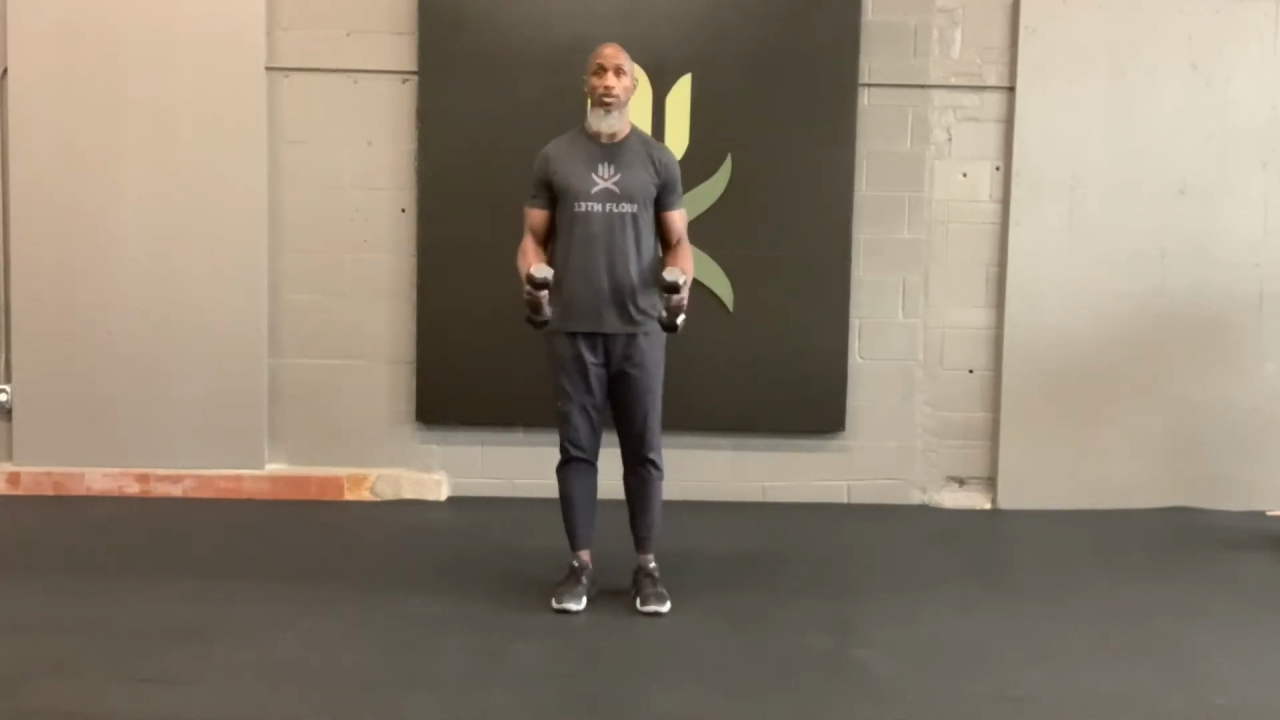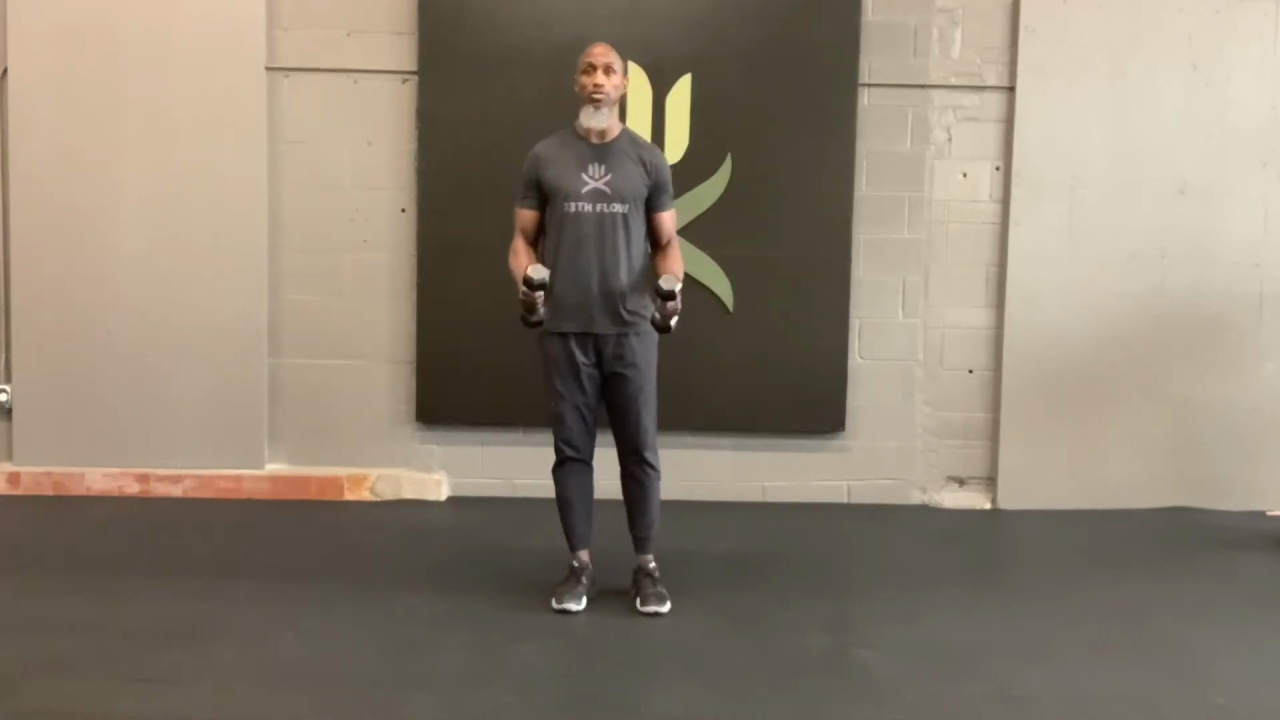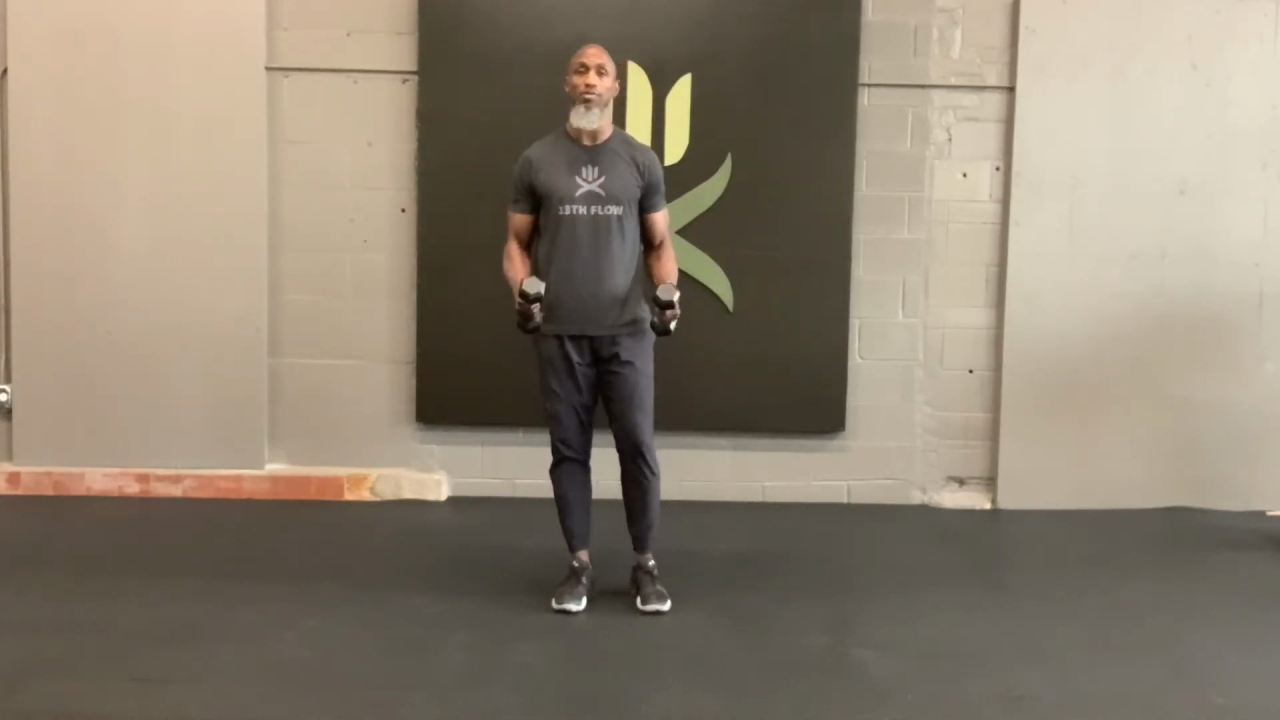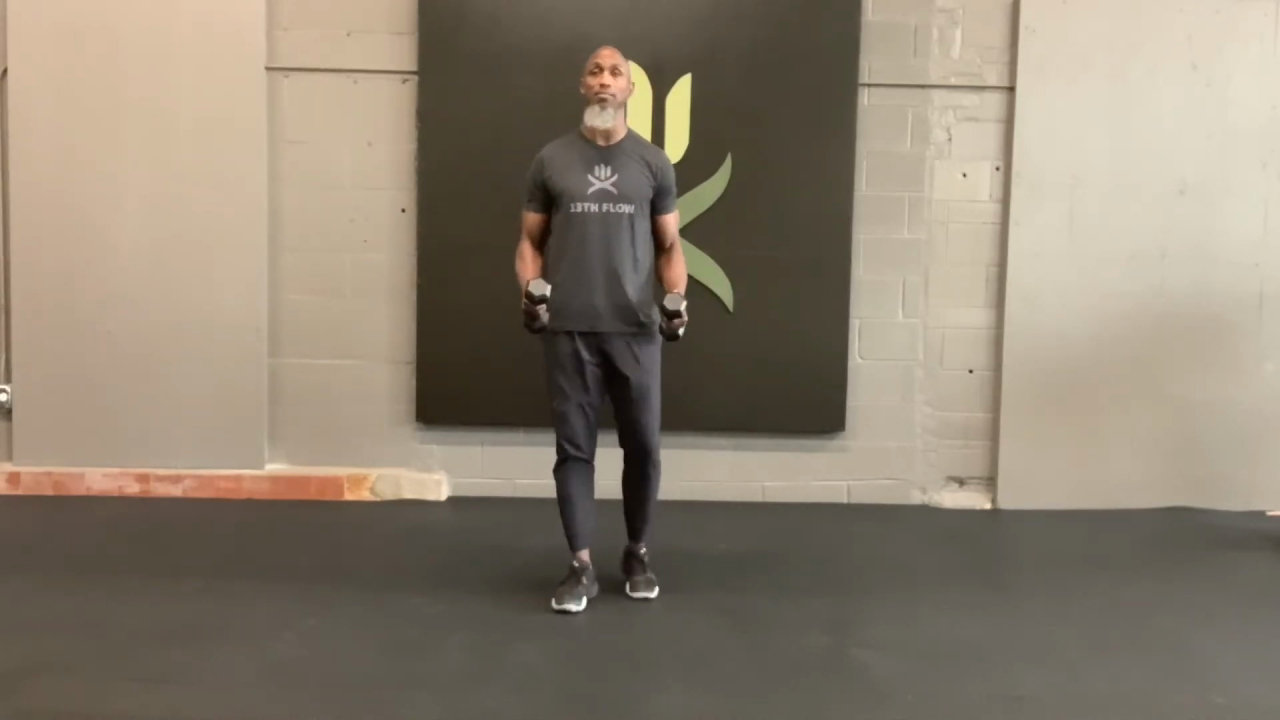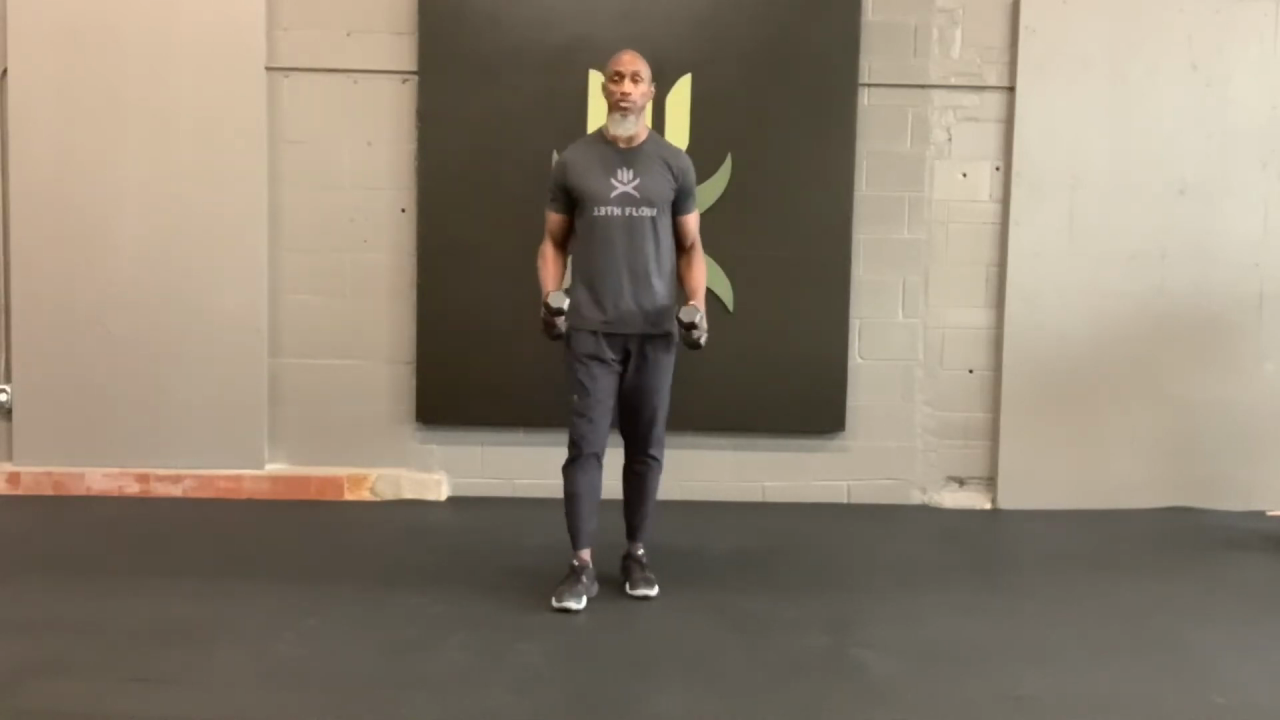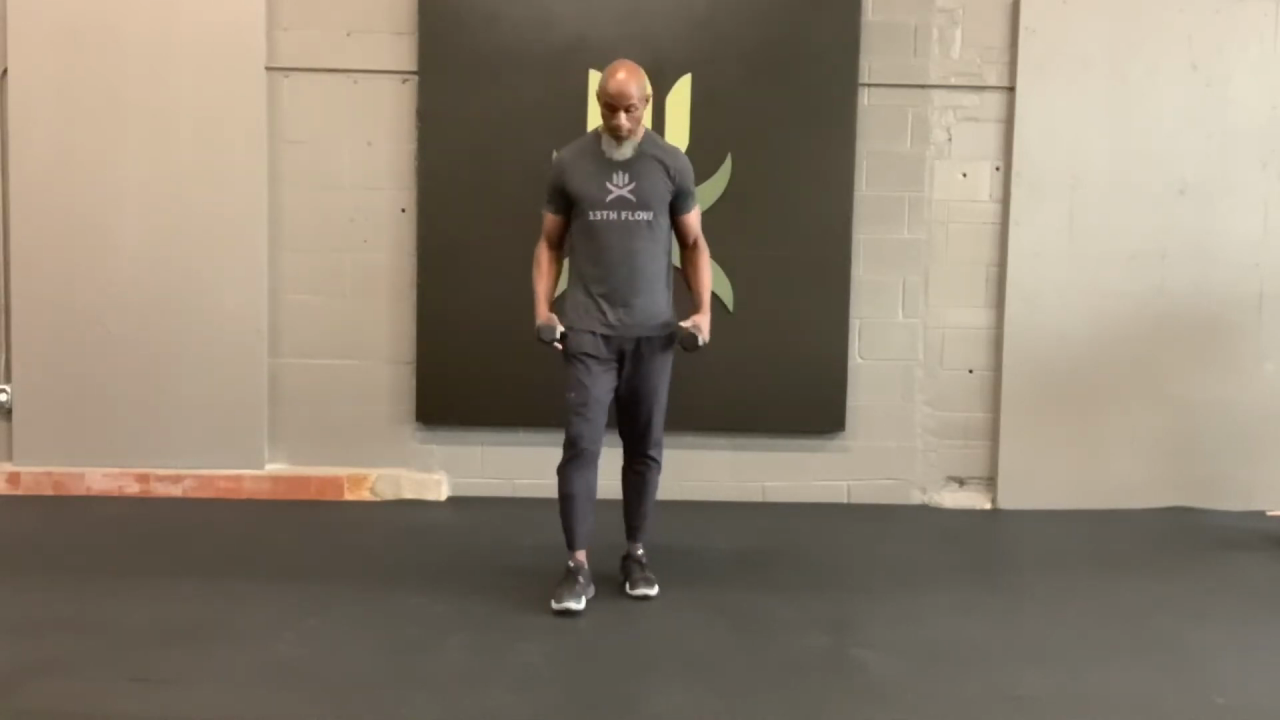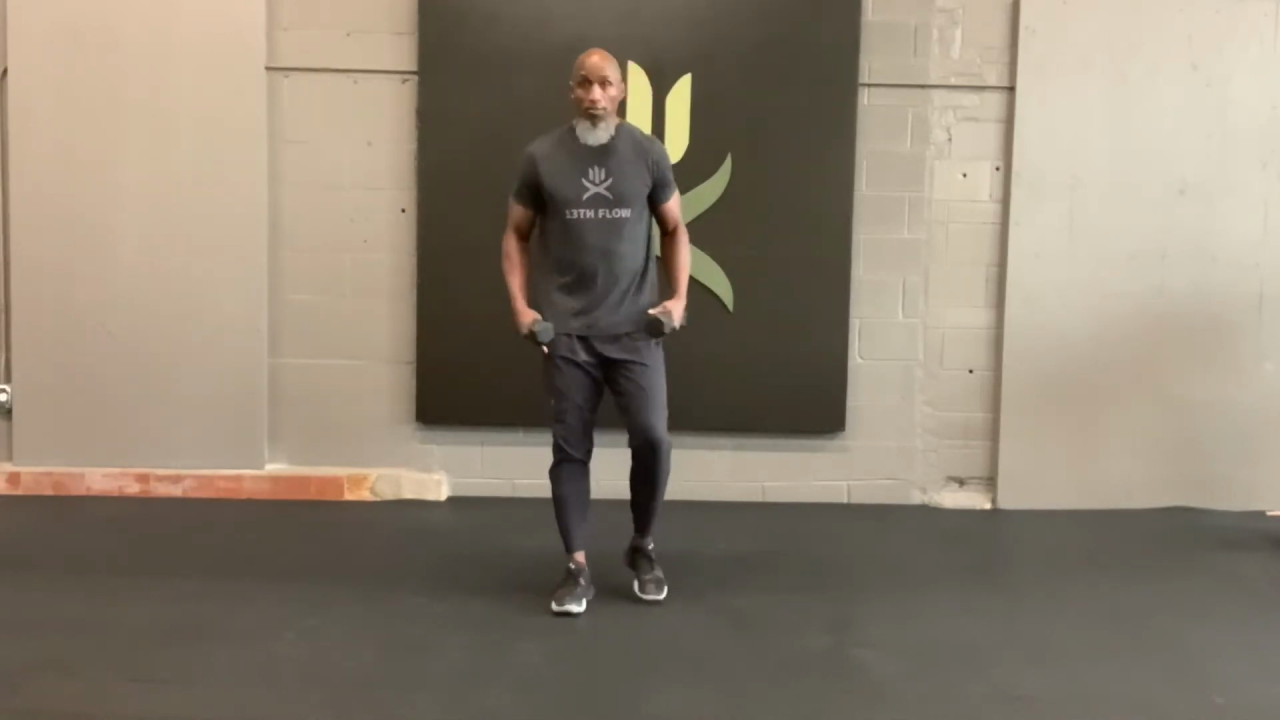
dt=0.4s
person 1, frame 1
left shoulder: (658, 159)
right shoulder: (555, 157)
left elbow: (677, 240)
right elbow: (535, 236)
left wrist: (681, 280)
right wrist: (532, 278)
left hip: (639, 328)
right hip: (574, 329)
left knee: (643, 450)
right knee: (577, 448)
left ankle: (646, 565)
right ankle: (581, 564)
person 1, frame 2
left shoulder: (648, 160)
right shoulder: (545, 157)
left elbow: (666, 241)
right elbow: (524, 237)
left wrist: (671, 285)
right wrist: (525, 279)
left hip: (631, 329)
right hip: (565, 329)
left knee: (639, 450)
right knee: (571, 449)
left ankle: (646, 565)
right ankle: (580, 564)
person 1, frame 3
left shoulder: (641, 161)
right shoulder: (536, 160)
left elbow: (659, 242)
right elbow: (518, 241)
left wrist: (668, 290)
right wrist: (520, 286)
left hip: (627, 330)
right hip: (561, 332)
left knee: (638, 448)
right knee: (569, 451)
left ankle: (645, 565)
right ankle: (580, 564)
person 1, frame 4
left shoulder: (653, 163)
right shoulder: (551, 160)
left elbow: (669, 245)
right elbow: (531, 240)
left wrist: (676, 295)
right wrist: (530, 287)
left hip: (635, 330)
right hip: (569, 329)
left knee: (643, 446)
right knee: (574, 449)
left ankle: (637, 551)
right ankle: (581, 565)
person 1, frame 5
left shoulder: (675, 164)
right shoulder: (573, 161)
left elbow: (690, 246)
right elbow: (554, 241)
left wrist: (696, 303)
right wrist: (550, 295)
left hip: (654, 330)
right hip: (591, 328)
left knee: (646, 447)
right knee: (585, 444)
left ankle: (635, 553)
right ankle: (582, 564)
person 1, frame 6
left shoulder: (672, 163)
right shoulder: (569, 163)
left elbow: (693, 242)
right elbow: (550, 241)
left wrist: (703, 308)
right wrist: (541, 306)
left hip: (652, 330)
right hip: (588, 329)
left knee: (645, 448)
right knee: (581, 444)
left ankle: (635, 552)
right ankle: (578, 566)
person 1, frame 7
left shoulder: (648, 154)
right shoulder: (541, 157)
left elbow: (674, 228)
right elbow: (516, 234)
left wrist: (678, 296)
right wrist: (520, 304)
left hip: (634, 327)
right hip: (566, 330)
left knee: (652, 439)
right knee: (570, 450)
left ankle: (642, 546)
right ankle: (577, 567)
